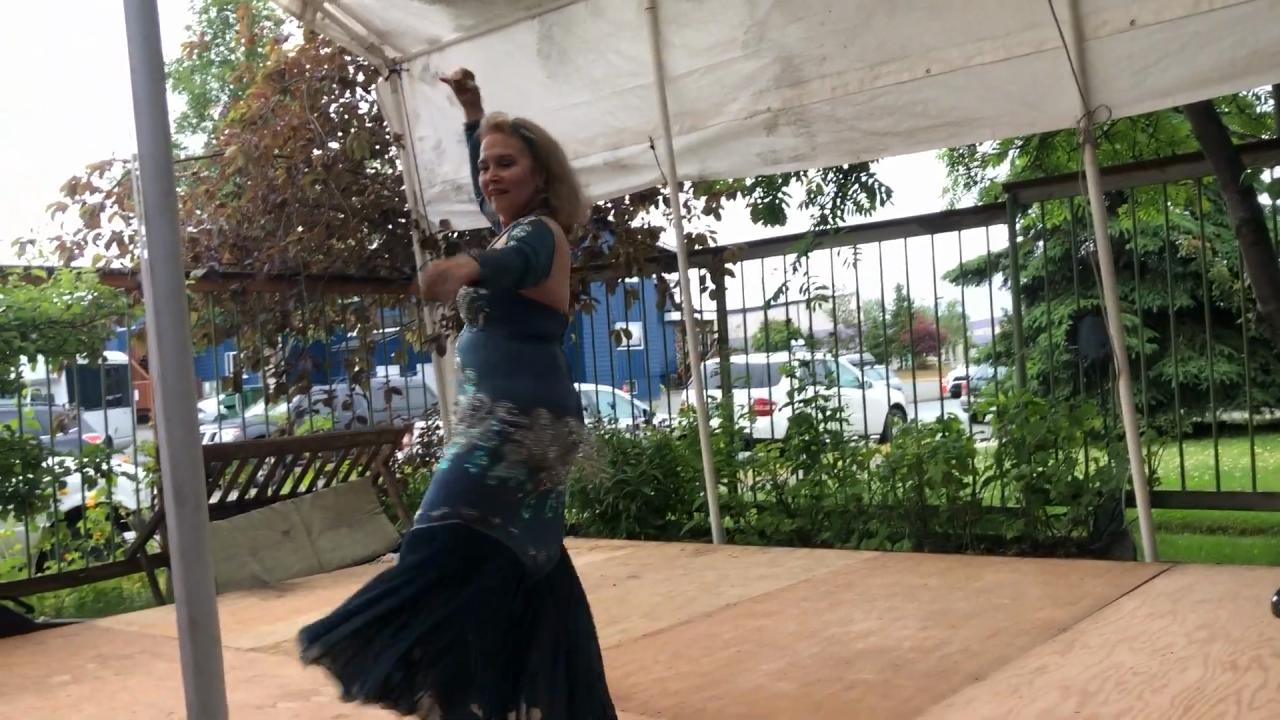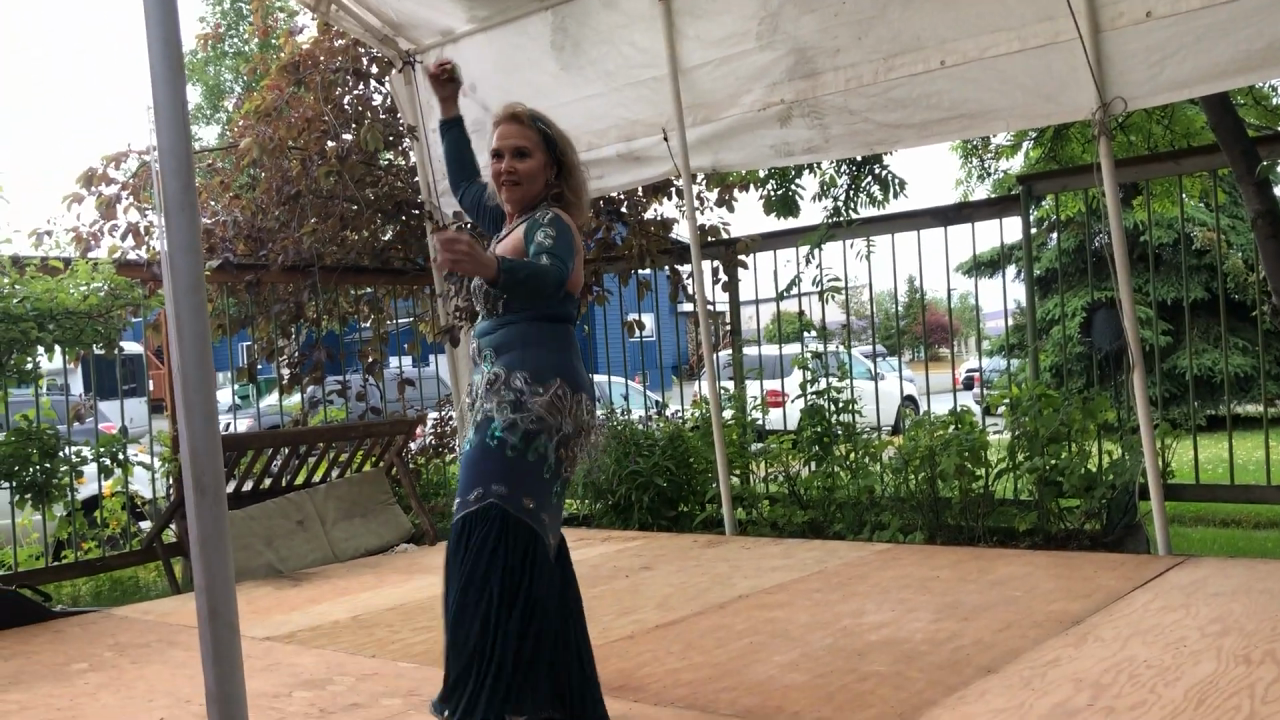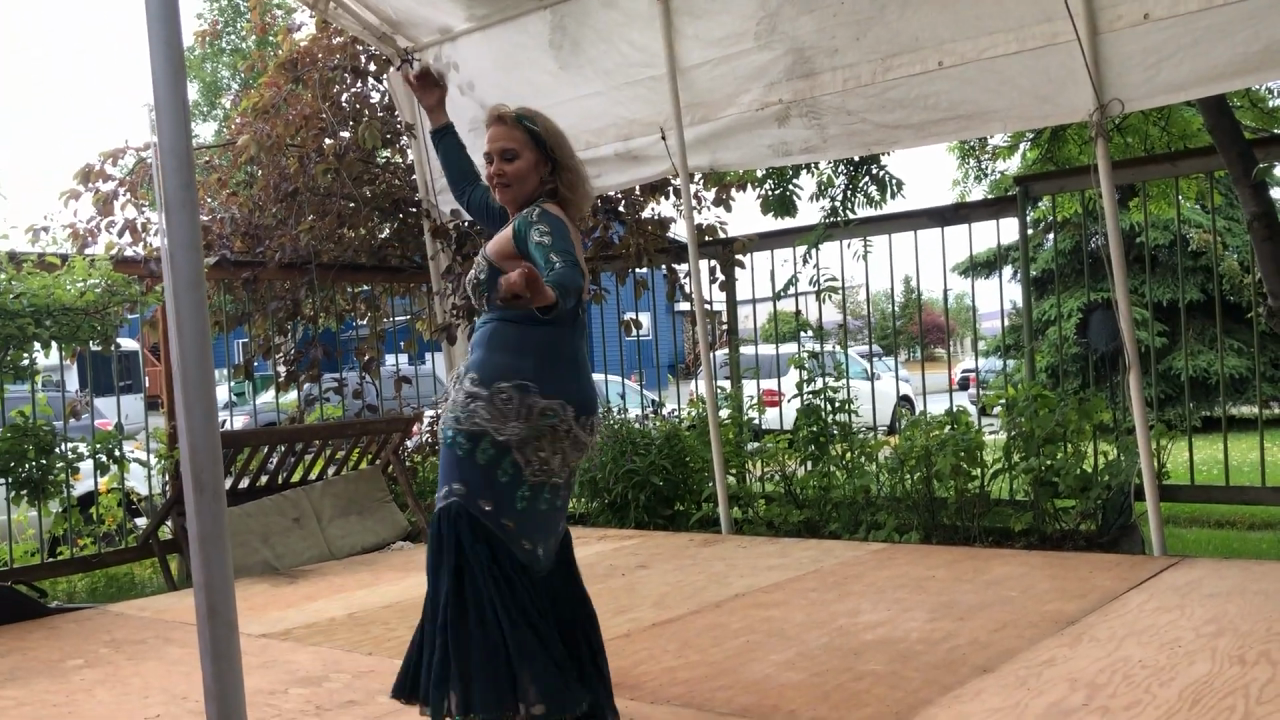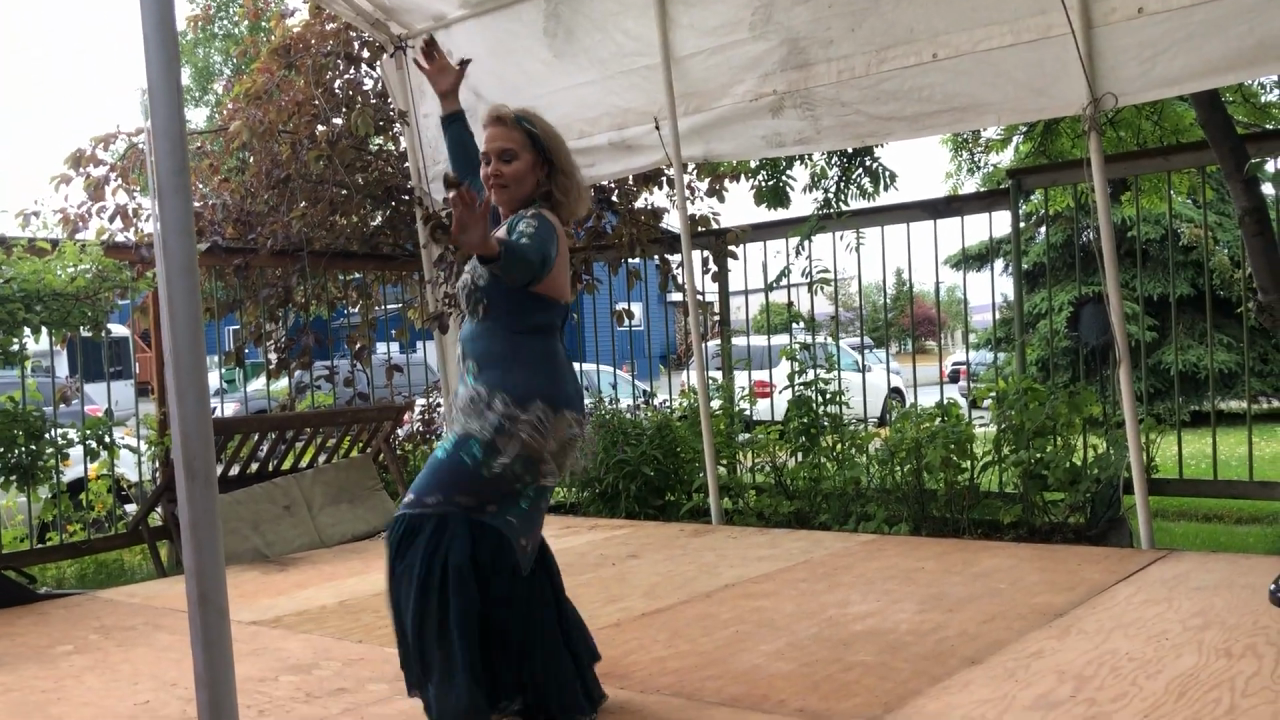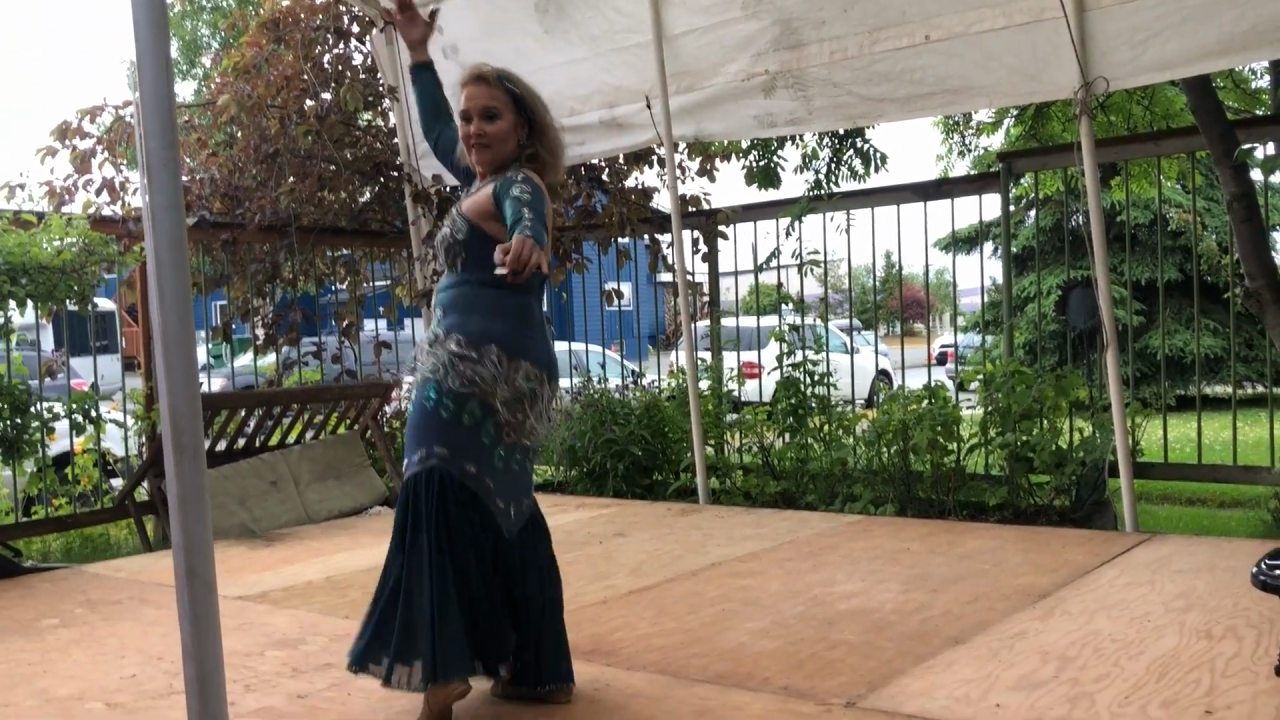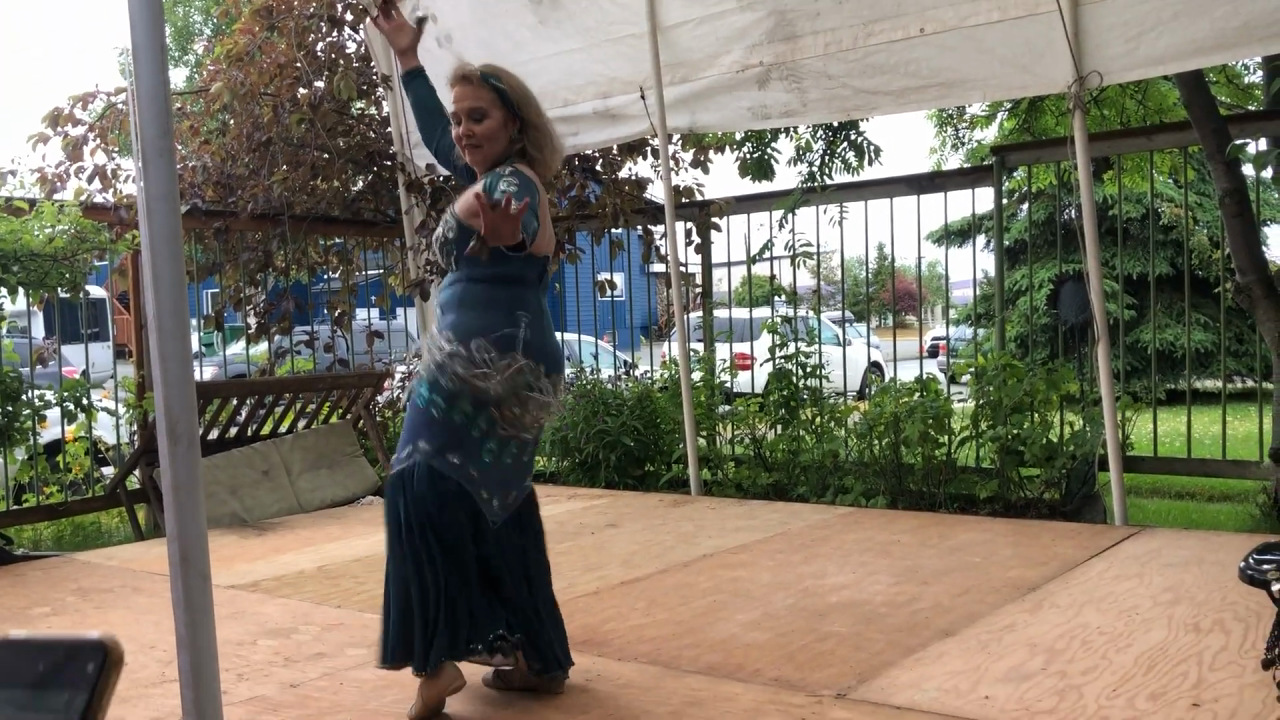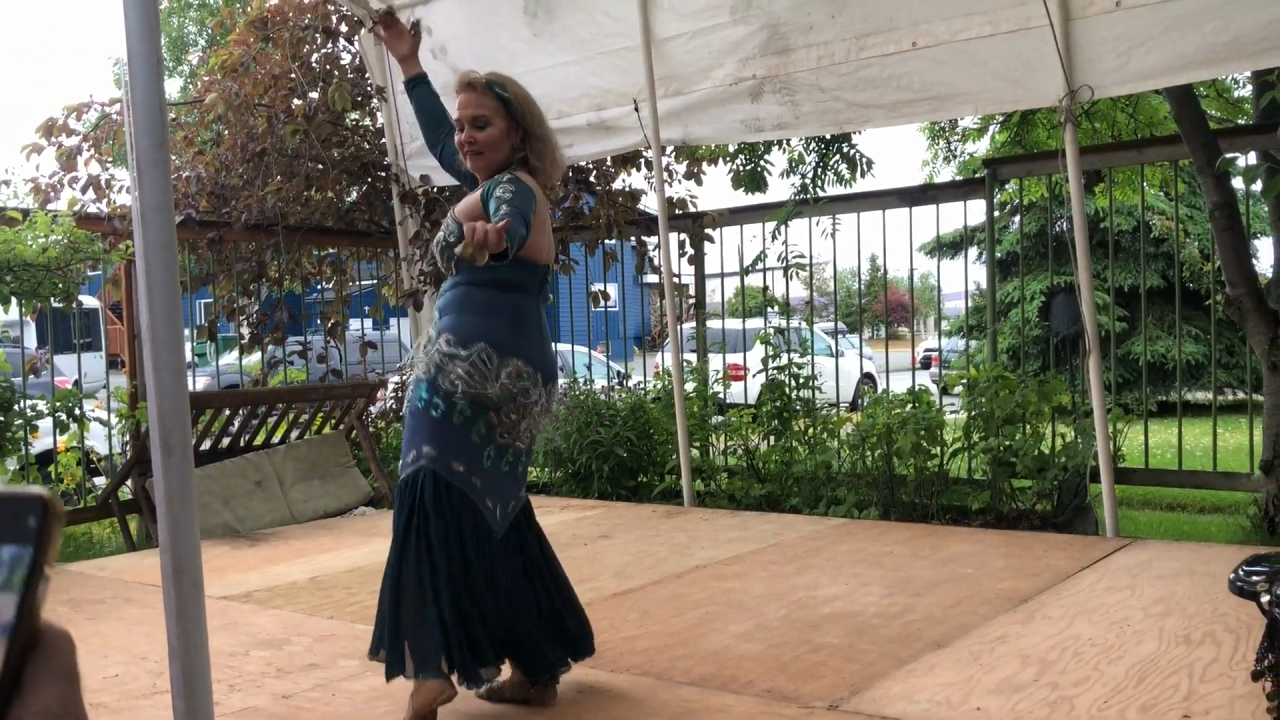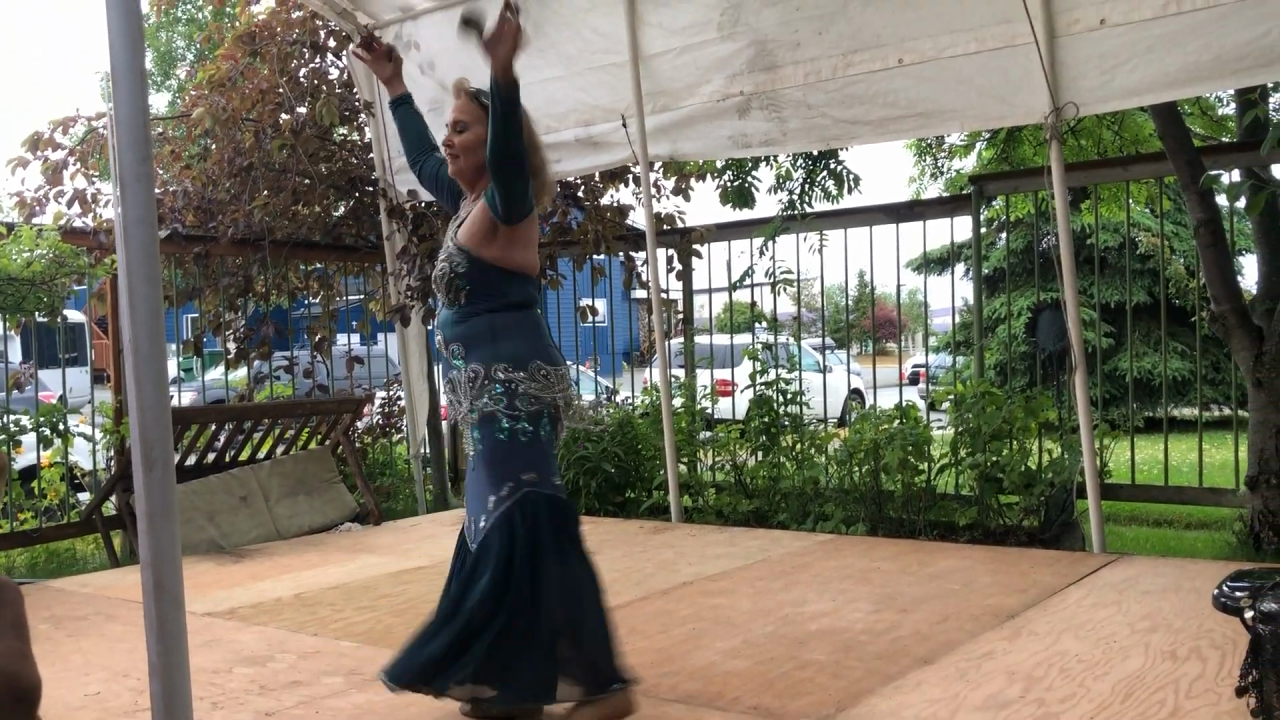
dt=0.4s
person 1, frame 1
left shoulder: (537, 231)
right shoulder: (529, 229)
left elbow: (508, 268)
right elbow: (489, 194)
left wrist: (466, 266)
right wrist: (472, 115)
left hip: (508, 418)
right hip: (528, 418)
left knee: (442, 549)
right knee: (523, 559)
person 1, frame 2
left shoulder: (550, 223)
right shoulder: (512, 221)
left elbow: (547, 276)
right elbow: (467, 188)
left wrist: (482, 263)
right wrist: (449, 108)
left hip: (527, 399)
right hip: (521, 404)
left knee: (489, 543)
right knee: (527, 550)
person 1, frame 3
left shoulder: (540, 220)
right shoulder: (540, 221)
left elbow: (565, 278)
right elbow: (466, 189)
left wrist: (539, 291)
right wrist: (435, 113)
left hip: (505, 404)
right hip: (564, 411)
left knee: (471, 547)
right knee: (536, 552)
person 1, frame 4
left shoulder: (537, 225)
right shoulder: (523, 223)
left elbow: (522, 261)
right elbow: (468, 183)
left wrist: (483, 246)
right wrist: (446, 97)
left hip: (509, 416)
right hip: (530, 416)
left knee: (425, 537)
right knee: (501, 551)
person 1, frame 5
left shoulder: (519, 185)
right shoulder: (486, 182)
left elbow: (532, 229)
right elbow: (438, 134)
left wrist: (523, 251)
left hip: (474, 364)
right hip: (515, 372)
left knee: (438, 507)
right knee: (503, 514)
person 1, frame 6
left shoulder: (511, 181)
right shoulder: (498, 179)
left elbow: (521, 220)
right elbow: (437, 140)
left wrist: (506, 228)
right wrist: (405, 59)
left hip: (478, 365)
right hip: (524, 371)
left knee: (427, 502)
right knee: (494, 510)
left ankle: (437, 658)
right ankle: (535, 657)
person 1, frame 7
left shoulder: (512, 188)
right shoulder: (493, 186)
left elbow: (512, 224)
right elbow: (440, 143)
left wrist: (493, 235)
right wrist: (409, 65)
left hip: (471, 367)
right hip: (521, 374)
left knee: (436, 509)
right knee: (497, 514)
person 1, frame 8
left shoulder: (508, 201)
right shoulder: (475, 203)
left elbow: (512, 162)
right elbow: (425, 158)
left wrist: (502, 74)
right wrist: (394, 85)
left hip: (512, 389)
right hip: (492, 392)
left knee: (528, 526)
right knee: (494, 531)
